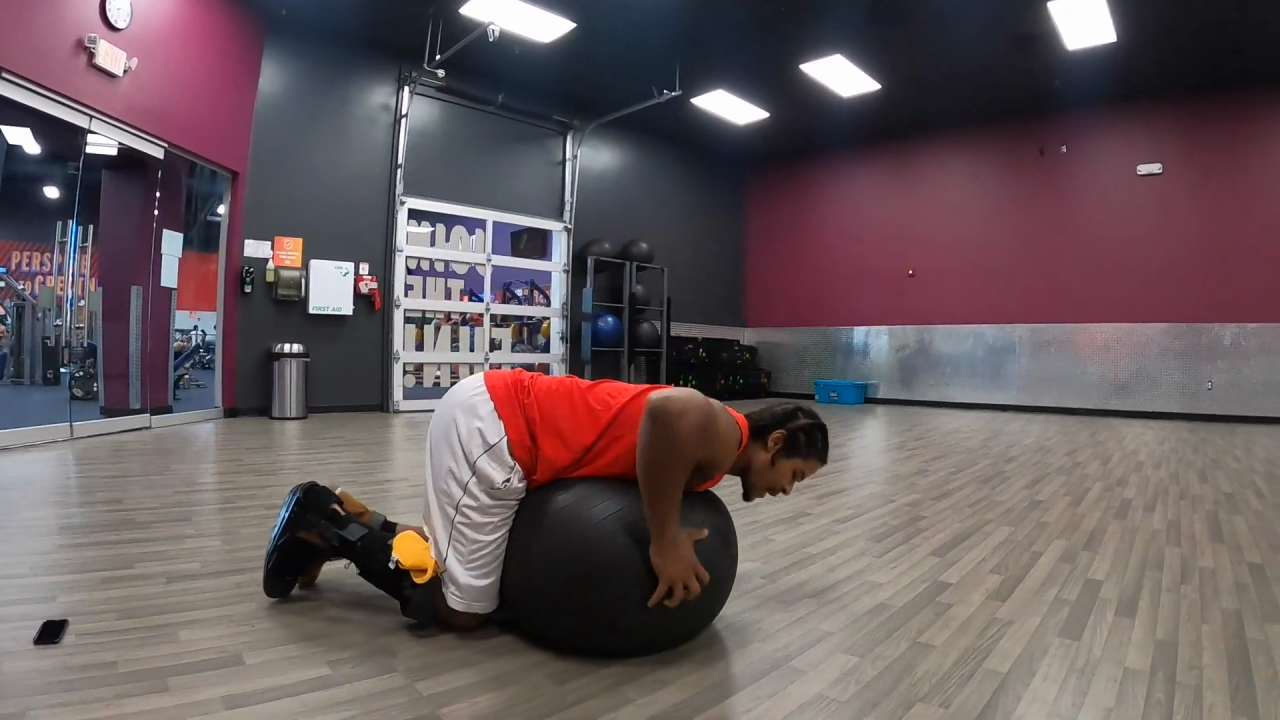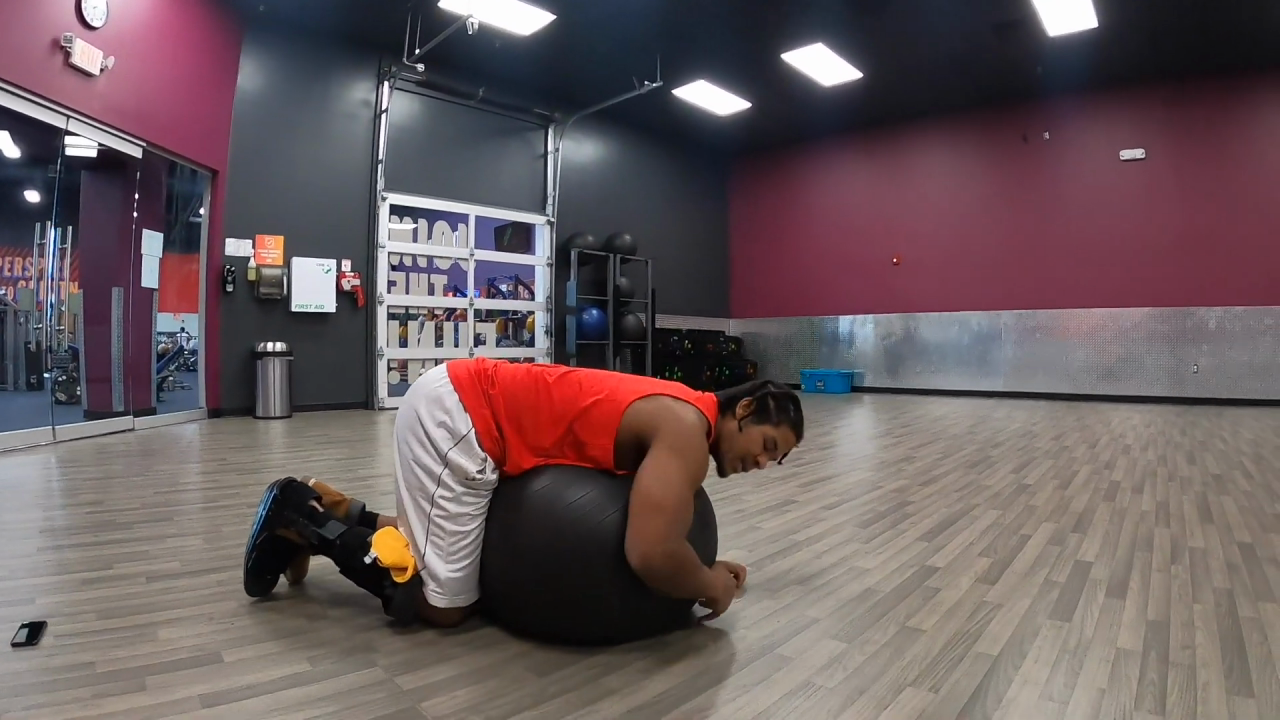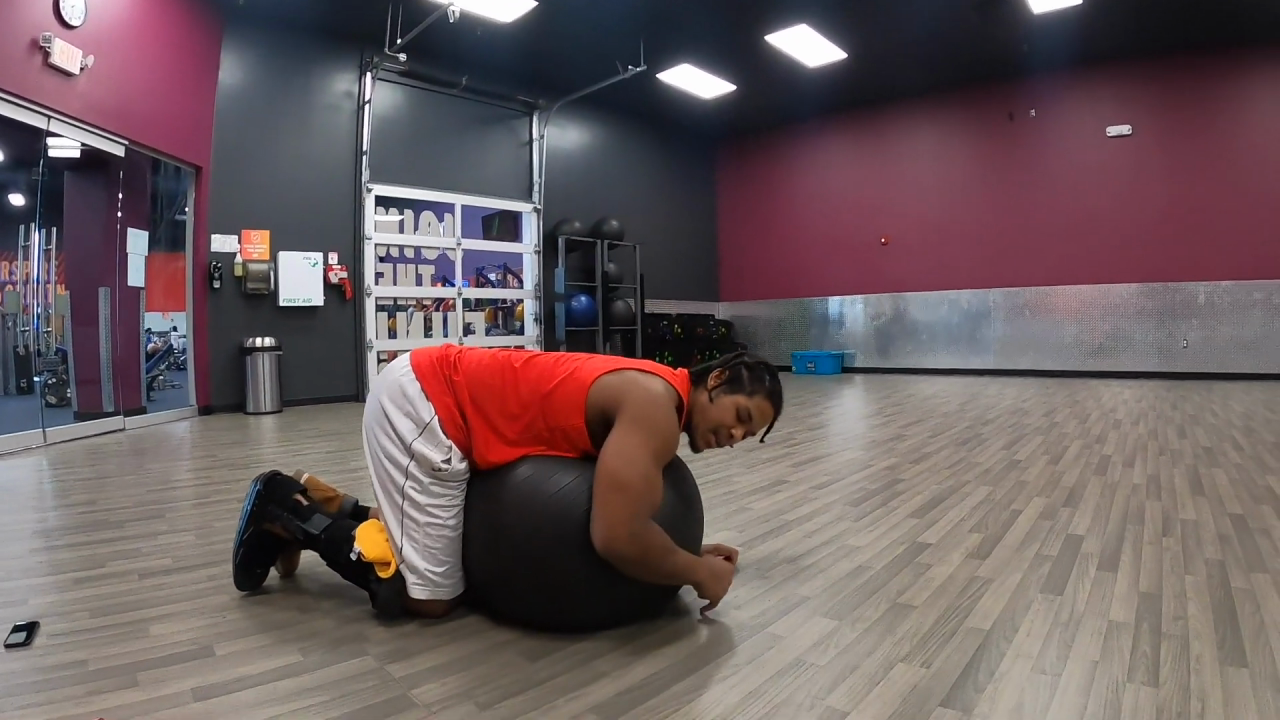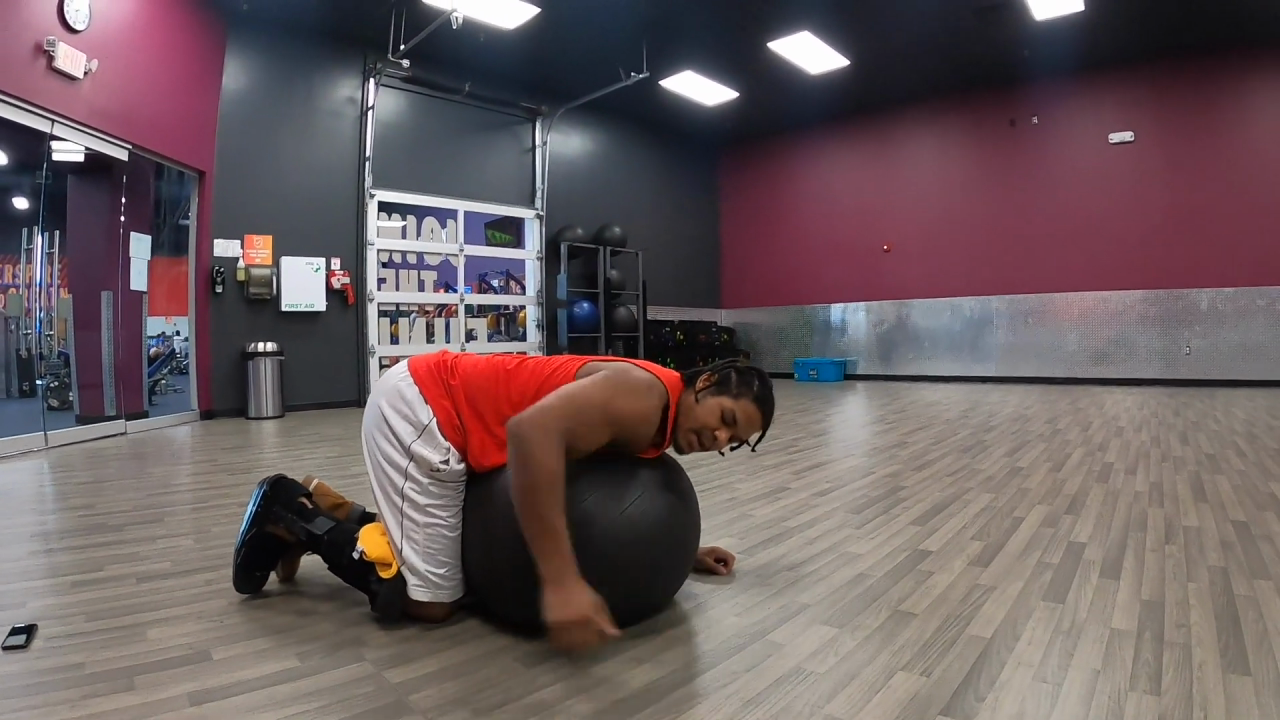
dt=0.4s
person 1, frame 1
left shoulder: (706, 444)
right shoulder: (721, 432)
right elbow: (672, 414)
right wrist: (667, 540)
left hip: (490, 411)
right hip: (487, 422)
left knee: (466, 559)
right knee: (460, 607)
left ankle: (349, 518)
right ankle: (324, 523)
person 1, frame 2
left shoulder: (666, 417)
right shoulder: (686, 428)
right elbow: (649, 555)
left wrist: (702, 568)
right wrist: (710, 586)
left hip: (457, 402)
right hip: (455, 414)
left knee: (455, 552)
right knee: (443, 603)
left ankle: (332, 509)
right ankle: (302, 518)
person 1, frame 3
left shoulder: (651, 401)
right shoulder: (655, 405)
left elbow: (622, 510)
right elbow: (617, 537)
left wrist: (688, 552)
right wrist: (699, 574)
left hip: (429, 393)
right hip: (421, 402)
left knee: (460, 551)
right knee: (429, 596)
left ankle: (325, 505)
right ankle: (286, 510)
person 1, frame 4
left shoulder: (655, 426)
right shoulder: (642, 397)
right elbow: (533, 432)
right wrist: (562, 582)
left hip: (434, 404)
right hip: (418, 403)
left knee: (449, 566)
right knee: (432, 598)
left ankle: (328, 509)
right ankle: (291, 513)
